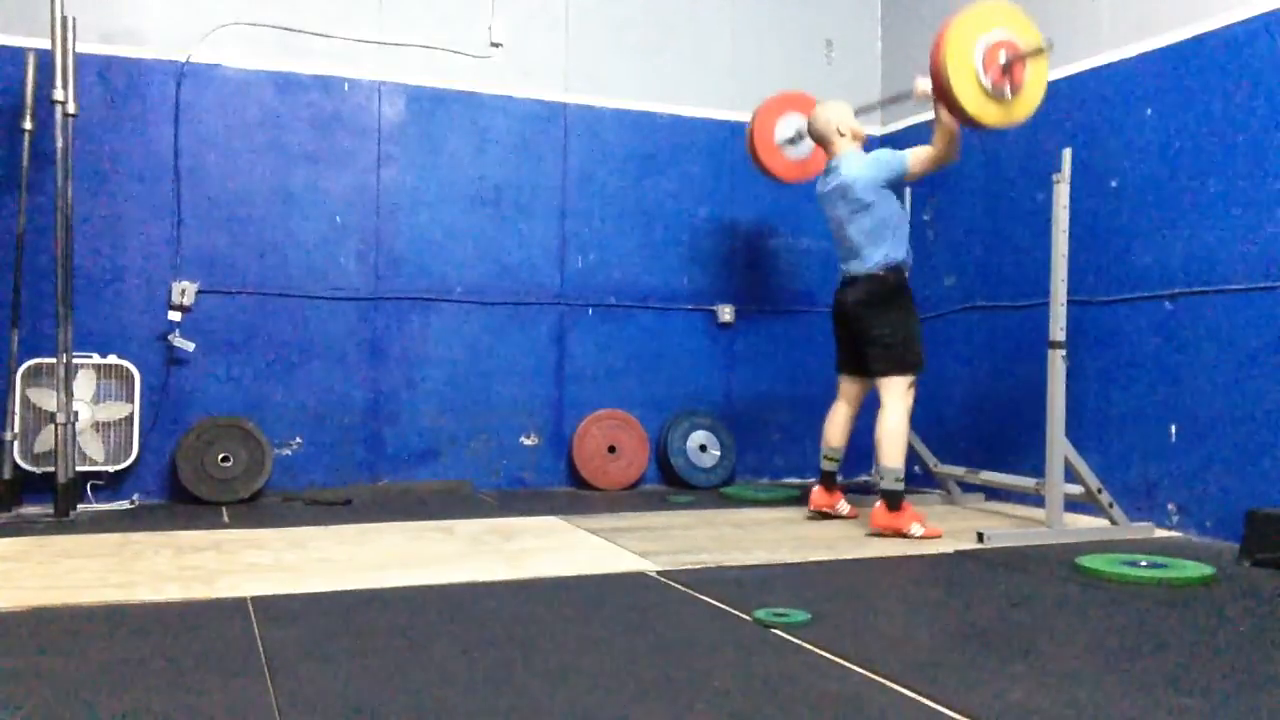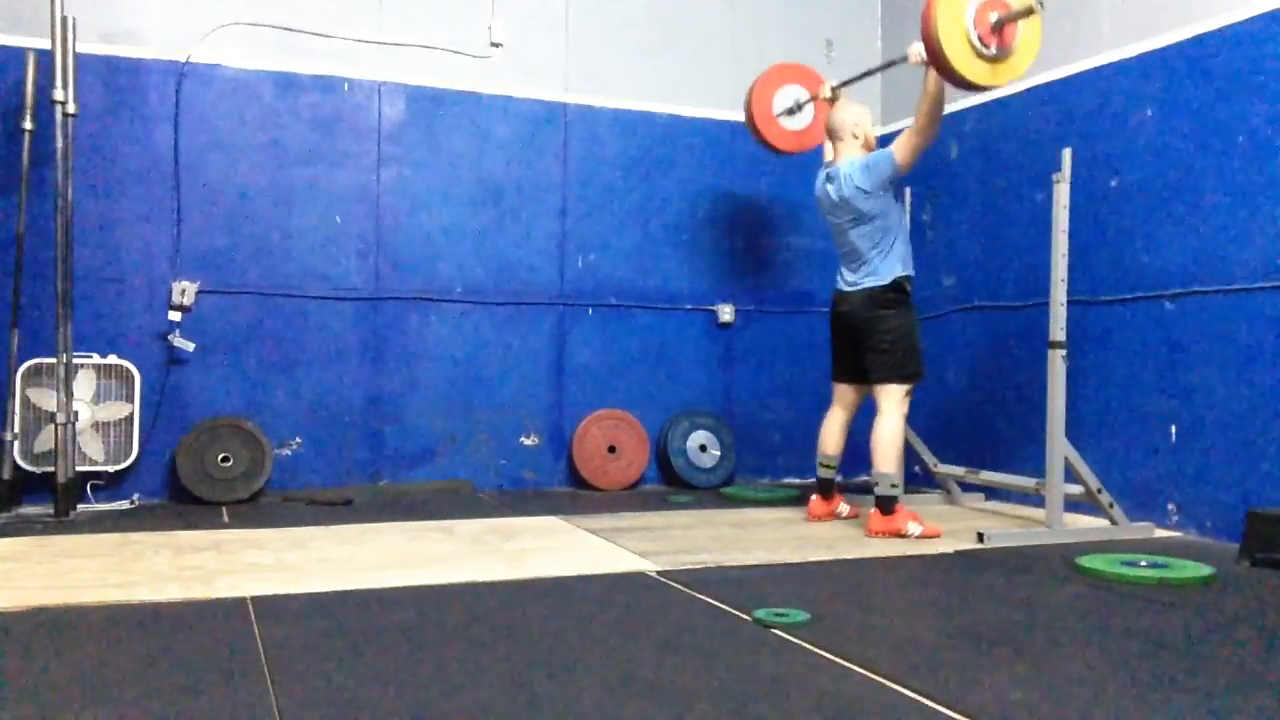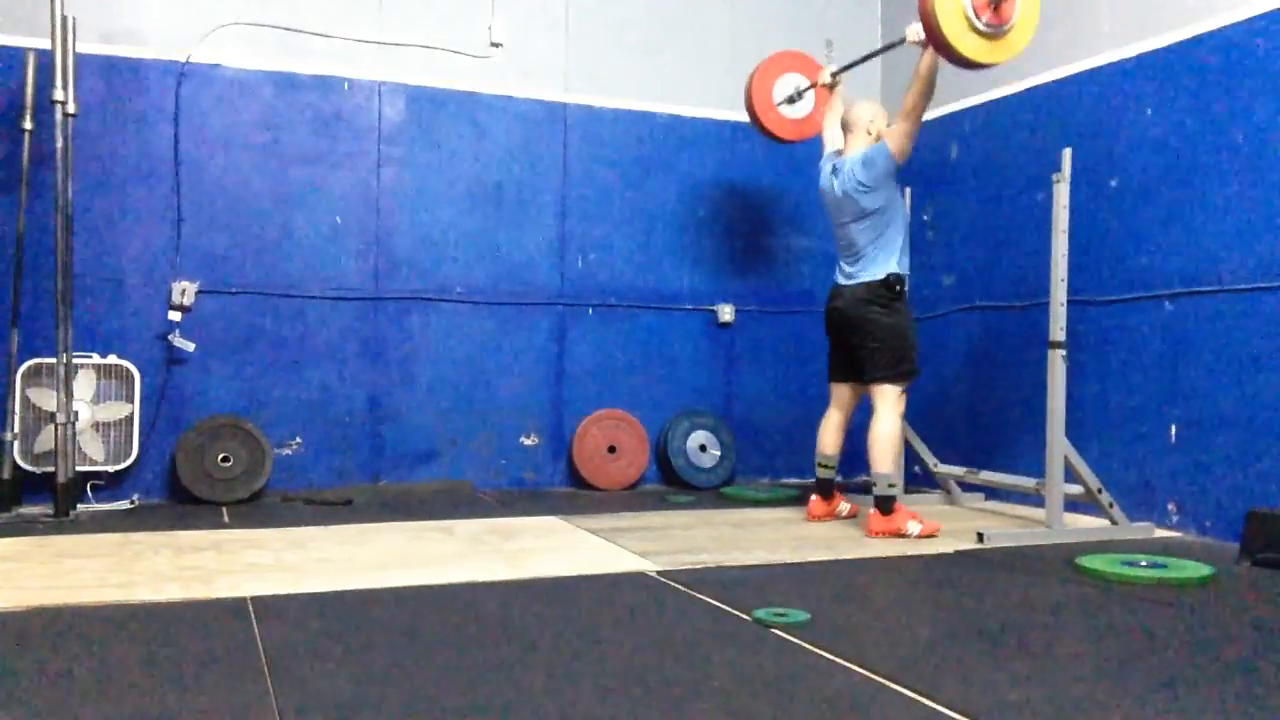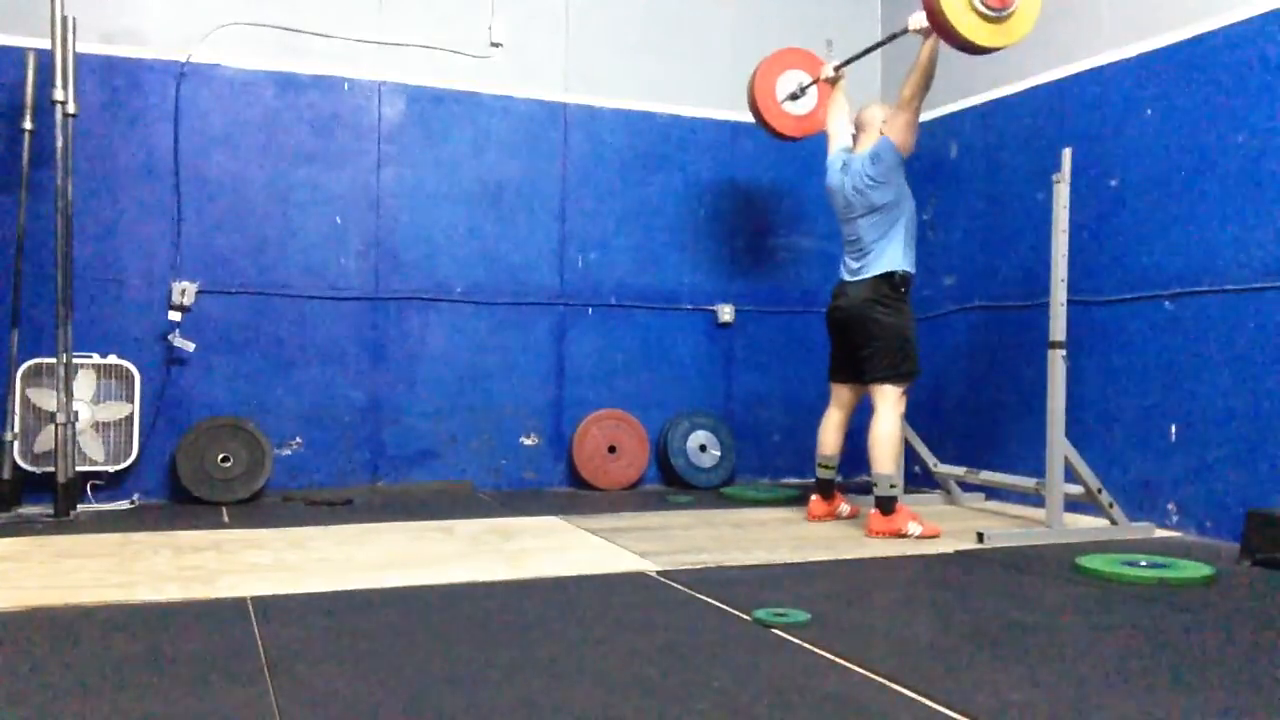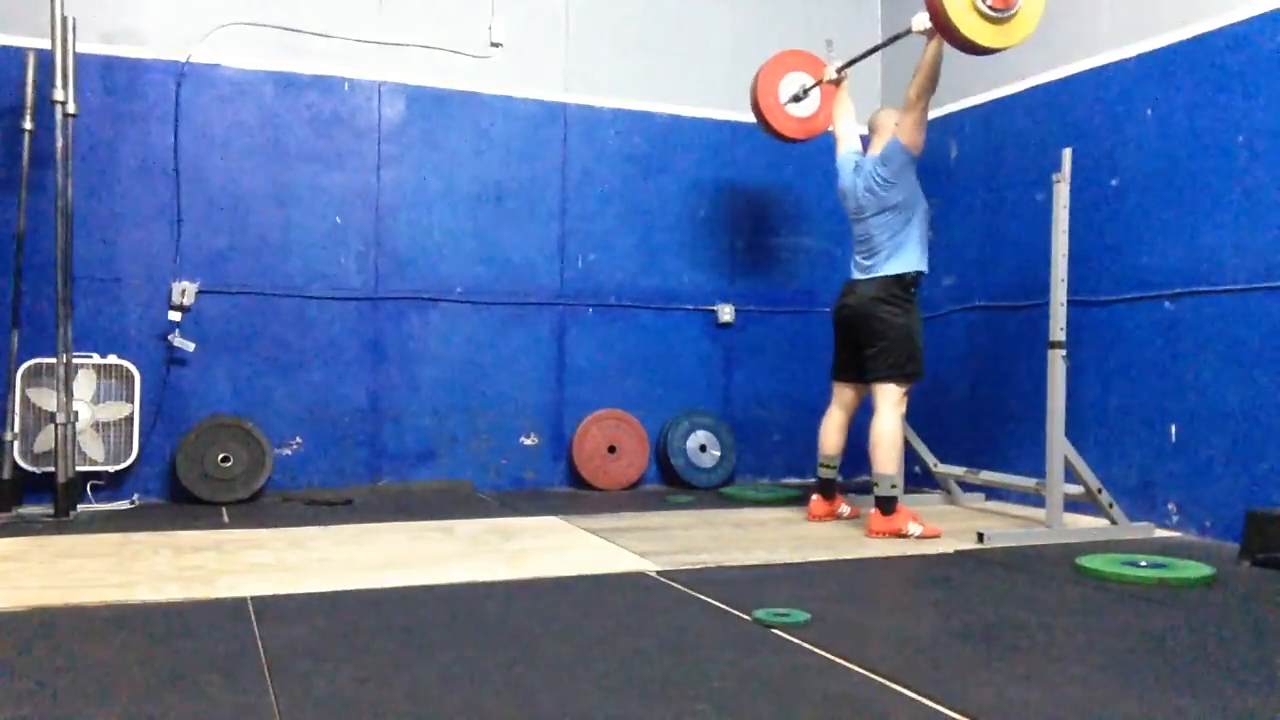
dt=0.2s
person 1, frame 1
left shoulder: (827, 180)
right shoulder: (868, 167)
right elbow: (943, 152)
left wrist: (825, 130)
right wrist: (943, 101)
left hip: (851, 294)
right hip: (884, 293)
left knee: (847, 396)
right knee: (897, 397)
left ankle: (825, 492)
right ankle: (891, 510)
person 1, frame 2
left shoulder: (826, 179)
right shoulder: (870, 173)
left elbow: (832, 139)
right elbow: (924, 127)
left wrist: (829, 103)
right wrist: (934, 67)
left hip: (847, 302)
right hip: (883, 301)
left knee: (843, 403)
right knee: (893, 403)
left ankle: (823, 497)
right ankle: (887, 512)
person 1, frame 3
left shoulder: (830, 170)
right shoulder: (872, 165)
left elbow: (832, 127)
right elbow: (913, 109)
left wrist: (832, 90)
right wrist: (929, 49)
left hip: (843, 299)
right hip: (877, 298)
left knee: (841, 403)
right knee: (889, 402)
left ankle: (824, 498)
right ankle: (886, 513)
person 1, frame 4
left shoulder: (838, 167)
right shoulder: (881, 162)
left elbow: (837, 123)
right elbow: (910, 99)
left wrist: (834, 84)
right wrist: (931, 37)
left hip: (846, 297)
right hip: (879, 297)
left knee: (841, 402)
right knee: (889, 403)
left ankle: (824, 498)
right ankle: (887, 513)
person 1, frame 5
left shoulder: (850, 169)
right shoulder: (892, 164)
left elbow: (844, 125)
right elbow: (917, 99)
left wrist: (838, 86)
right wrist: (935, 38)
left hip: (854, 296)
right hip: (888, 297)
left knee: (843, 401)
right knee: (891, 401)
left ankle: (825, 497)
right ankle: (887, 513)
